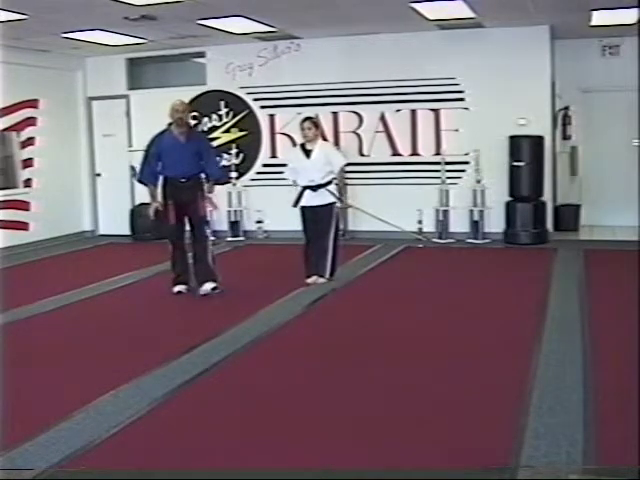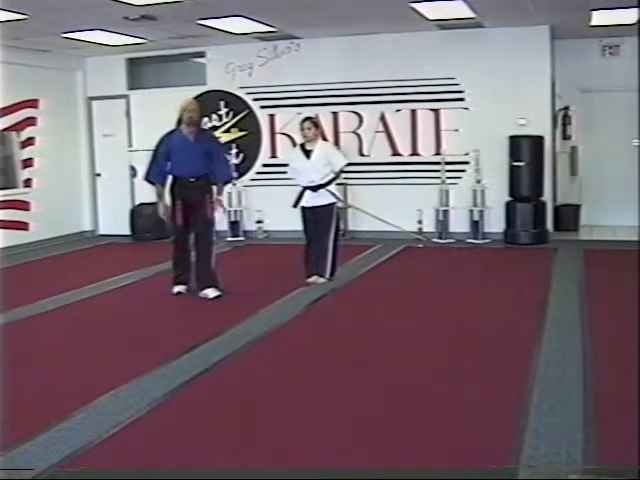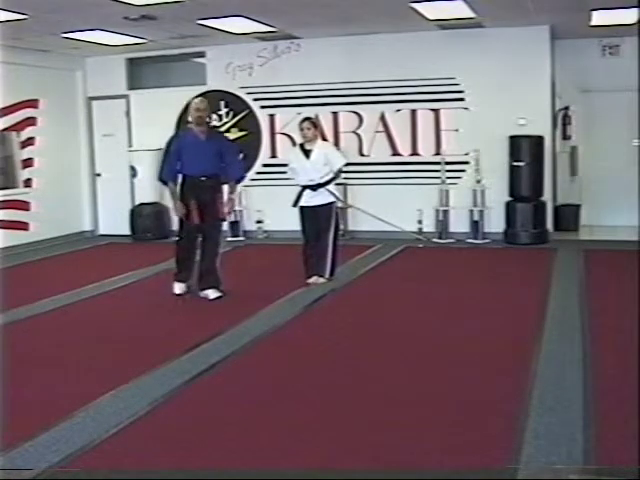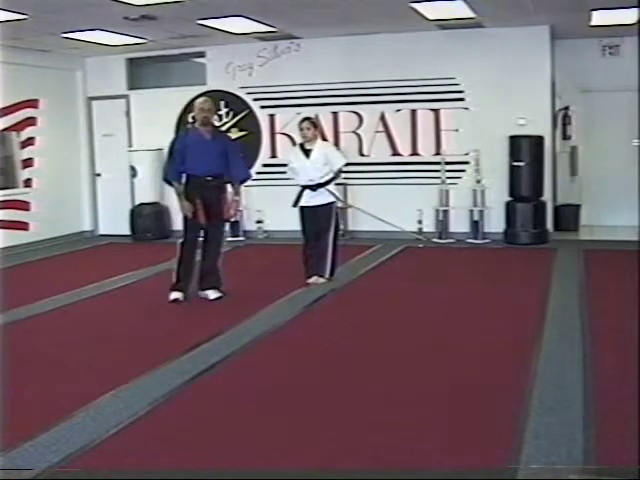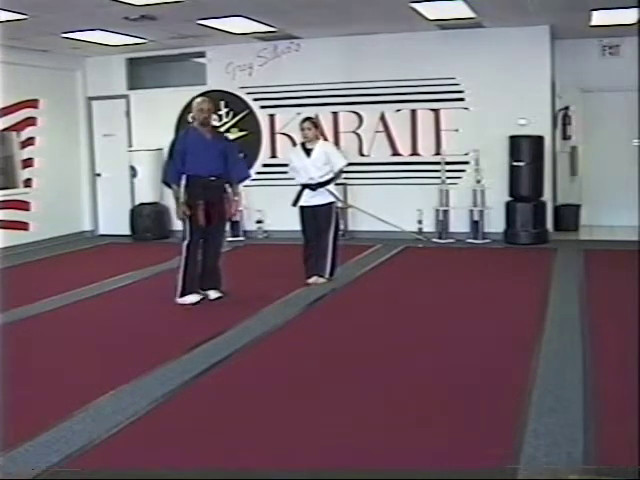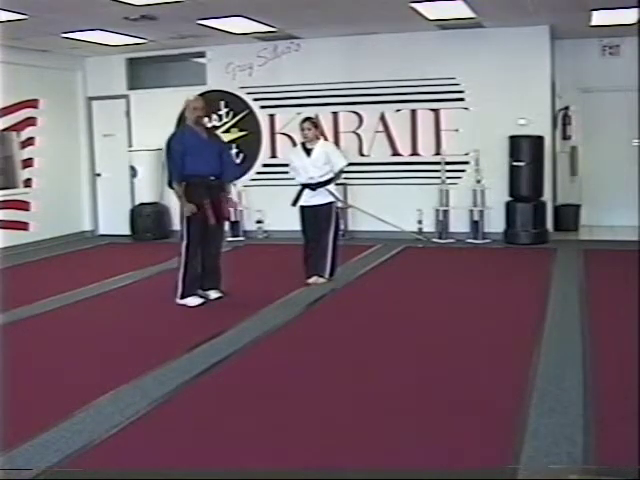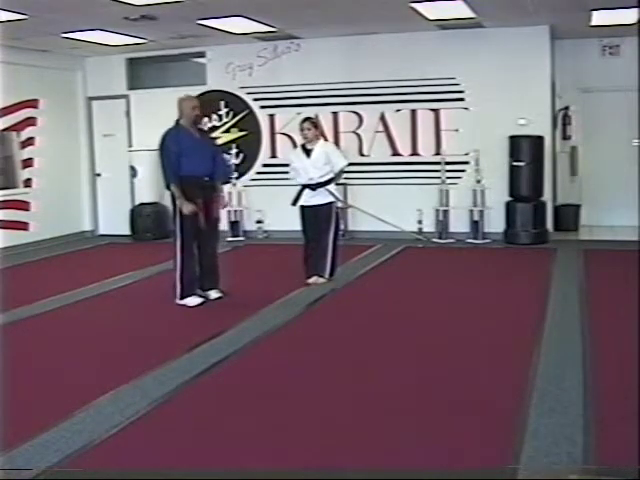
dt=0.3s
person 1, frame 1
left shoulder: (199, 139)
right shoulder: (160, 140)
left elbow: (210, 168)
right elbow: (151, 171)
left wrist: (209, 193)
right wrist: (154, 199)
left hip: (194, 188)
right hip: (171, 190)
left knee: (200, 234)
right knee: (176, 237)
left ankle: (206, 280)
right ankle: (180, 280)
person 1, frame 2
left shoulder: (209, 139)
right shoulder: (170, 140)
left elbow: (219, 169)
right elbow: (159, 171)
left wrist: (218, 196)
right wrist: (161, 200)
left hip: (203, 189)
right hip: (180, 190)
left knee: (205, 238)
right knee: (180, 237)
left ankle: (207, 285)
right ankle: (181, 281)
person 1, frame 3
left shoulder: (219, 139)
right shoulder: (180, 139)
left elbow: (231, 168)
right elbow: (170, 171)
left wrist: (231, 195)
right wrist: (175, 199)
left hip: (213, 189)
right hip: (190, 189)
left knee: (212, 239)
right knee: (187, 237)
left ankle: (208, 285)
right ankle: (181, 279)
person 1, frame 4
left shoulder: (223, 140)
right shoulder: (184, 138)
left elbow: (235, 169)
right elbow: (175, 171)
left wrist: (236, 197)
right wrist: (182, 199)
left hip: (217, 191)
right hip: (194, 190)
left knee: (214, 240)
right knee: (189, 239)
left ankle: (208, 285)
right ankle: (179, 287)
person 1, frame 5
left shoulder: (221, 139)
right shoulder: (184, 138)
left elbow: (233, 169)
right elbow: (174, 172)
left wrist: (234, 196)
right wrist: (179, 202)
left hip: (218, 191)
right hip: (196, 191)
left knee: (214, 242)
right knee: (192, 241)
left ankle: (209, 286)
right ankle: (185, 291)
person 1, frame 6
left shoulder: (213, 138)
right shoulder: (179, 137)
left elbow: (226, 167)
right elbow: (175, 173)
left wrist: (226, 194)
right wrist: (183, 201)
left hip: (215, 191)
right hip: (194, 191)
left knee: (213, 242)
right knee: (192, 243)
left ankle: (209, 286)
right ankle: (186, 292)
person 1, frame 7
left shoulder: (203, 137)
right shoulder: (173, 137)
left elbow: (217, 165)
right elbow: (171, 172)
left wrist: (219, 192)
right wrist: (181, 200)
left hip: (207, 191)
right hip: (187, 191)
left knee: (209, 242)
right knee: (186, 244)
left ankle: (208, 286)
right ankle: (185, 293)
person 2, frame 1
left shoulder: (327, 148)
right shoulder: (296, 152)
left elbow: (339, 171)
right elbow: (293, 177)
left wrist: (340, 193)
right wrist: (302, 190)
left hip: (326, 197)
right hip: (307, 198)
left knee: (326, 236)
right knee: (310, 237)
left ankle: (324, 272)
right ankle: (312, 272)
person 2, frame 2
left shoulder: (327, 148)
right shoulder: (296, 152)
left elbow: (339, 169)
left wrist: (326, 183)
right wrist: (307, 184)
left hip: (326, 197)
right hip: (307, 198)
left knee: (326, 236)
right knee: (311, 236)
left ankle: (324, 272)
right ankle: (312, 272)
person 2, frame 3
left shoulder: (326, 148)
right shoulder: (295, 152)
left elbow: (338, 169)
left wrist: (325, 182)
right wrist: (306, 183)
left hip: (325, 196)
right hip: (306, 198)
left knee: (326, 236)
right knee: (310, 237)
left ankle: (323, 272)
right ankle: (312, 272)
person 2, frame 4
left shoulder: (326, 147)
right shoulder: (295, 152)
left elbow: (338, 169)
left wrist: (326, 183)
right wrist: (305, 183)
left hip: (325, 196)
right hip: (306, 197)
left knee: (326, 235)
right knee: (310, 237)
left ankle: (323, 272)
right ankle: (312, 272)
person 2, frame 5
left shoulder: (327, 147)
right shoulder: (296, 152)
left elbow: (339, 169)
left wrist: (327, 182)
right wrist: (306, 183)
left hip: (325, 196)
right hip: (306, 197)
left knee: (325, 236)
right knee: (310, 237)
left ankle: (323, 272)
right ankle: (312, 272)
person 2, frame 6
left shoulder: (327, 147)
right shoulder: (296, 152)
left elbow: (339, 169)
left wrist: (328, 183)
right wrist: (306, 183)
left hip: (325, 195)
right hip: (306, 196)
left knee: (325, 235)
right knee: (310, 237)
left ankle: (323, 272)
right ankle: (312, 272)
person 2, frame 7
left shoulder: (327, 148)
right shoulder: (297, 152)
left elbow: (339, 168)
left wrist: (328, 183)
right wrist: (306, 183)
left hip: (325, 196)
right hip: (307, 197)
left knee: (326, 236)
right knee: (310, 237)
left ankle: (323, 272)
right ankle: (313, 272)
